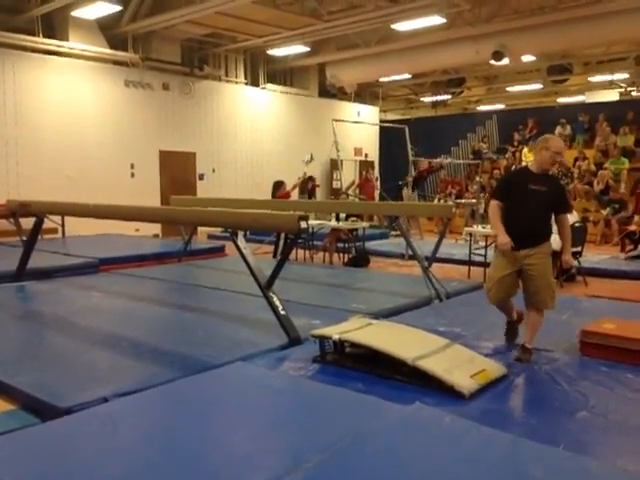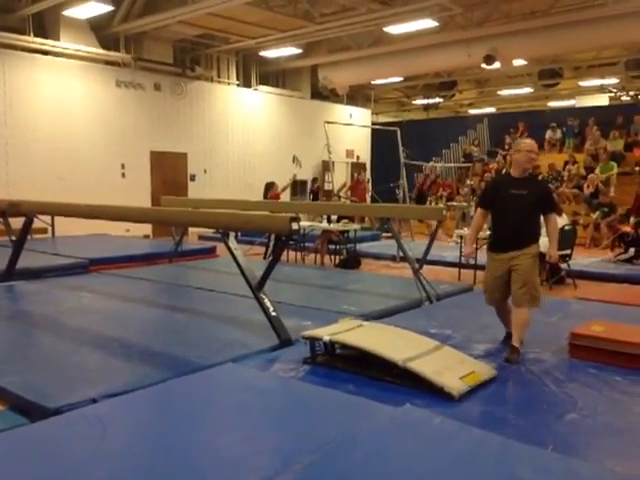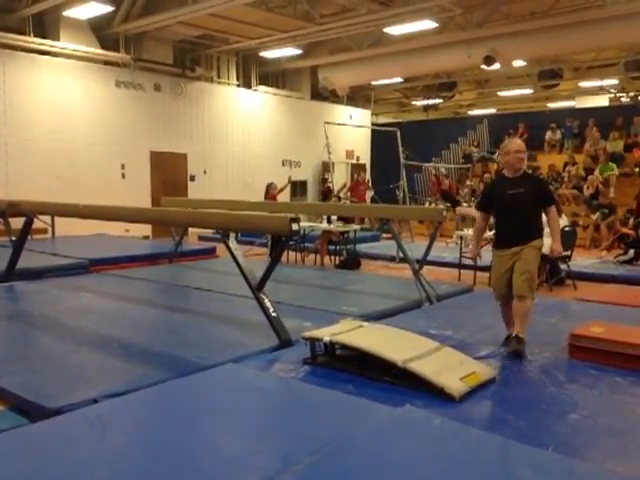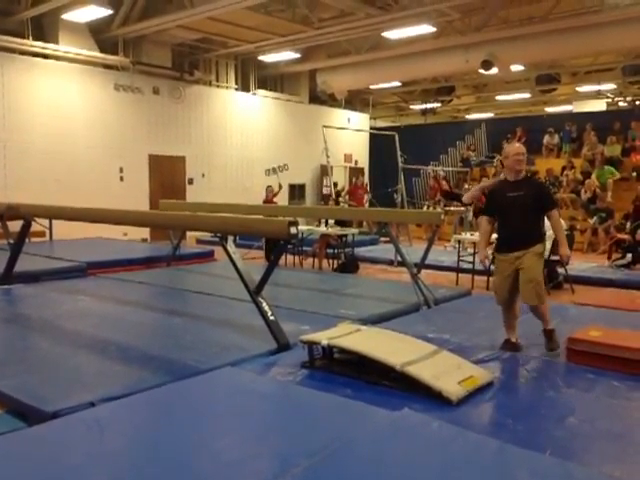
dt=0.3s
person 1, frame 1
left shoulder: (555, 186)
right shoulder: (512, 178)
left elbow: (562, 220)
right elbow: (494, 206)
left wrist: (566, 251)
right wrist: (500, 233)
left hip: (538, 250)
right hip: (508, 248)
left knee: (536, 301)
right knee: (497, 294)
left ankle: (527, 345)
right ankle: (513, 317)
person 1, frame 2
left shoulder: (540, 188)
right shoulder: (496, 184)
left elbow: (550, 217)
right elbow: (481, 214)
left wrist: (552, 246)
right wrist: (470, 242)
left hip: (526, 251)
right hip: (497, 251)
left knee: (522, 299)
right knee: (496, 298)
left ankle: (515, 345)
right ankle: (510, 330)
person 1, frame 3
left shoulder: (536, 183)
right shoulder: (493, 187)
left elbow: (551, 212)
right elbow: (482, 217)
left wrist: (556, 241)
right wrist: (475, 245)
left hip: (529, 244)
right hip: (502, 247)
left knee: (522, 291)
right knee: (503, 294)
left ankle: (519, 337)
right ankle: (511, 333)
person 1, frame 4
left shoulder: (537, 187)
right shoulder: (496, 191)
left elbow: (553, 216)
right elbow: (487, 221)
left wrist: (563, 244)
right wrist: (482, 248)
left hip: (531, 249)
right hip: (504, 252)
left knee: (533, 296)
right knee: (505, 298)
left ankle: (548, 329)
right ankle: (511, 337)
